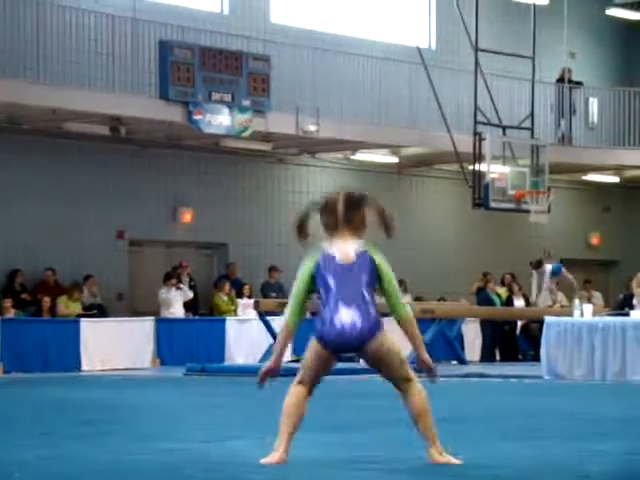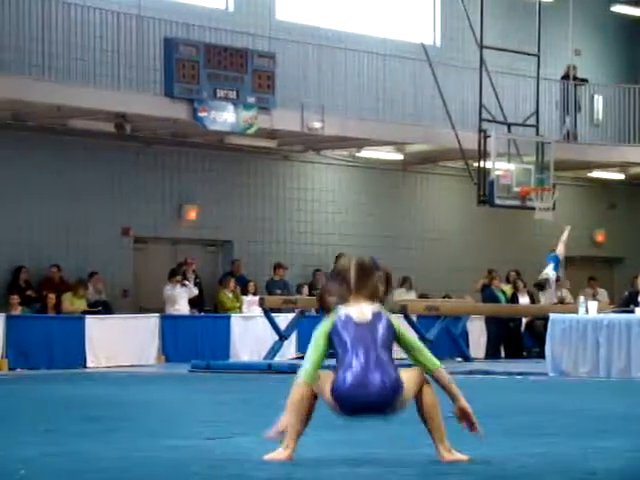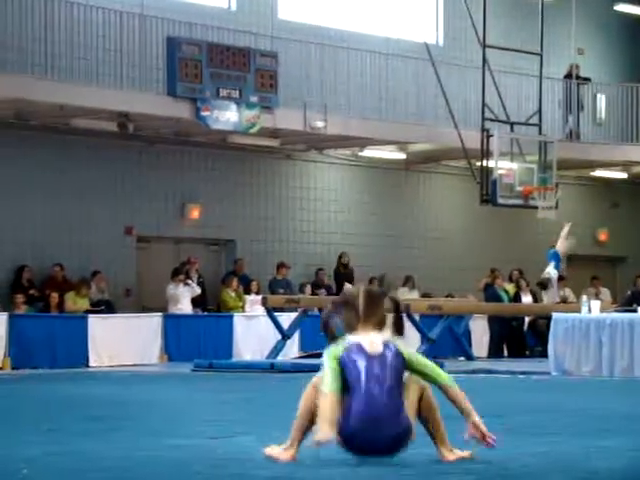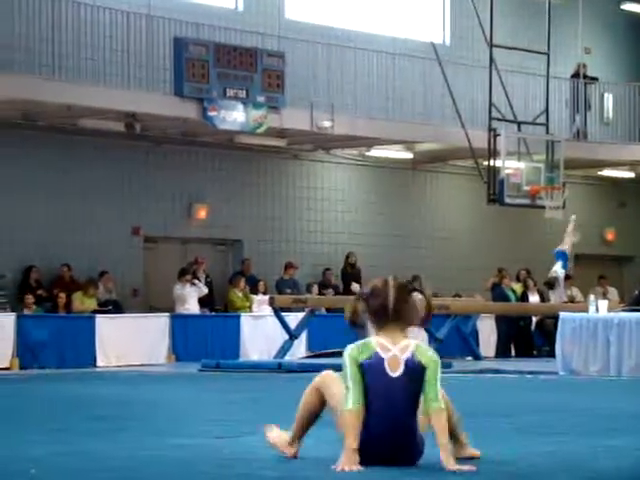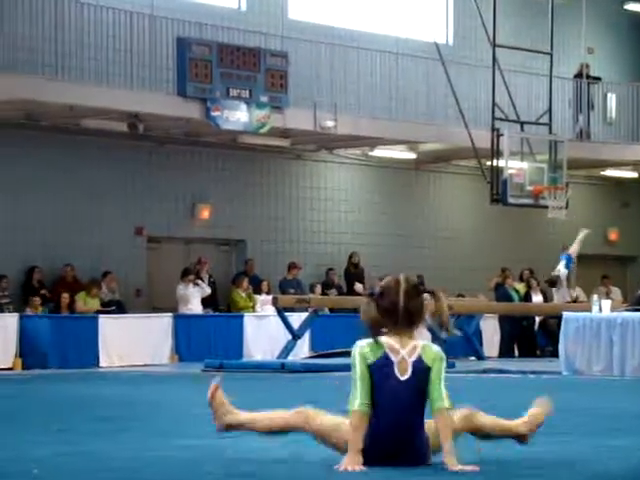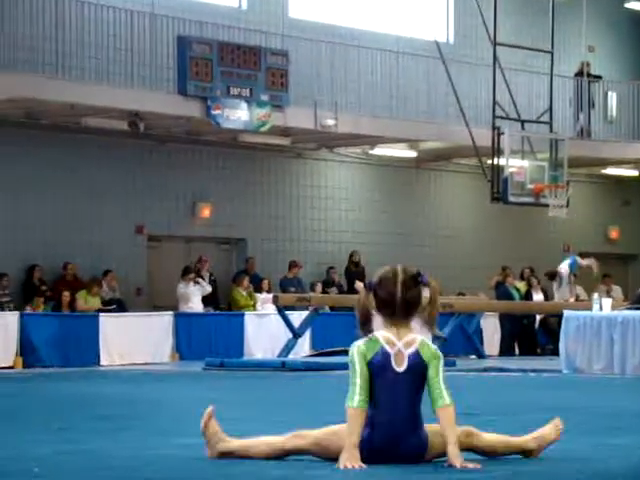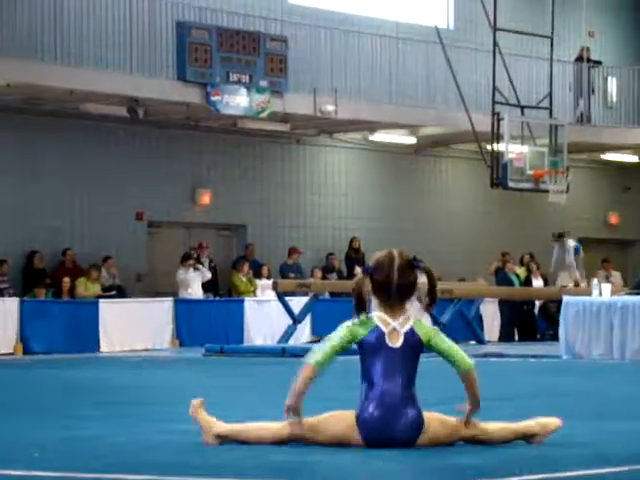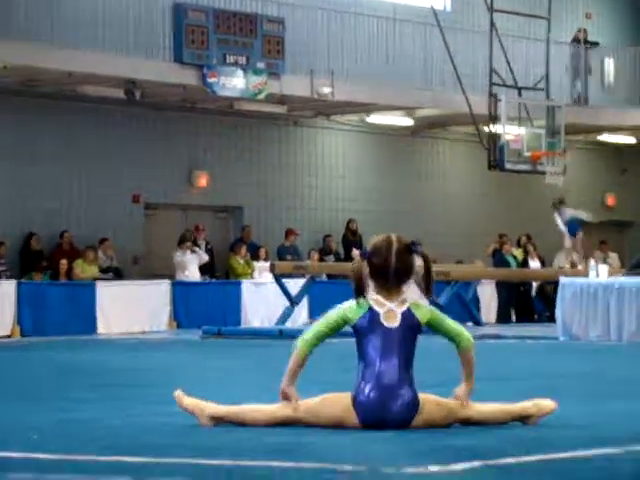
dt=0.2s
person 1, frame 1
left shoulder: (314, 261)
right shoulder: (373, 257)
left elbow: (293, 312)
right elbow: (401, 308)
left wrist: (276, 358)
right wrist: (422, 352)
left hip: (331, 332)
right hip: (366, 331)
left knee: (302, 385)
right knee: (408, 383)
person 1, frame 2
left shoulder: (331, 323)
right shoulder: (389, 320)
left elbow: (308, 372)
right elbow: (431, 363)
left wrist: (288, 415)
right wrist: (459, 400)
left hip: (347, 398)
right hip: (387, 395)
left knee: (314, 381)
right knee: (418, 376)
left ankle: (287, 449)
right ankle: (445, 449)
person 1, frame 3
left shoulder: (336, 350)
right shoulder: (397, 347)
left elbow: (329, 389)
right elbow: (445, 382)
right wrist: (472, 417)
left hip: (356, 439)
right hip: (394, 440)
left knee: (320, 381)
person 1, frame 4
left shoulder: (356, 352)
right shoulder: (426, 355)
left elbow: (353, 403)
right elbow: (436, 405)
left wrist: (350, 452)
right wrist: (447, 455)
left hip: (368, 451)
right hip: (409, 454)
left knee: (324, 379)
right knee: (433, 391)
left ankle: (290, 443)
right ankle: (459, 448)
person 1, frame 5
left shoulder: (365, 350)
right shoulder: (433, 355)
left elbow: (361, 405)
right elbow: (442, 406)
left wrist: (353, 453)
right wrist: (450, 457)
left hip: (374, 450)
right hip: (415, 455)
left knee: (303, 416)
right knee: (466, 416)
left ankle: (232, 417)
right ankle: (520, 428)
person 1, frame 6
left shoulder: (363, 348)
right shoulder: (429, 350)
left elbow: (358, 401)
right elbow: (441, 401)
left wrist: (349, 450)
right wrist: (454, 452)
left hip: (372, 447)
right hip: (415, 450)
left knee: (298, 439)
right knee: (468, 436)
left ankle: (225, 444)
right ankle: (530, 442)
person 1, frame 7
left shoulder: (358, 327)
right shoulder: (423, 329)
left elbow: (315, 360)
right elbow: (465, 365)
left wrist: (294, 402)
right wrist: (473, 409)
left hip: (368, 427)
right hip: (411, 428)
left knee: (292, 428)
right knee: (466, 428)
left ankle: (219, 430)
right ankle: (531, 428)
person 1, frame 8
left shoulder: (354, 309)
right shoulder: (419, 311)
left elbow: (306, 341)
right elbow: (465, 339)
left wrist: (288, 385)
right wrist: (467, 385)
left hip: (365, 407)
right hip: (407, 408)
left knee: (290, 411)
right knee: (463, 410)
left ankle: (213, 412)
right ankle: (526, 410)
